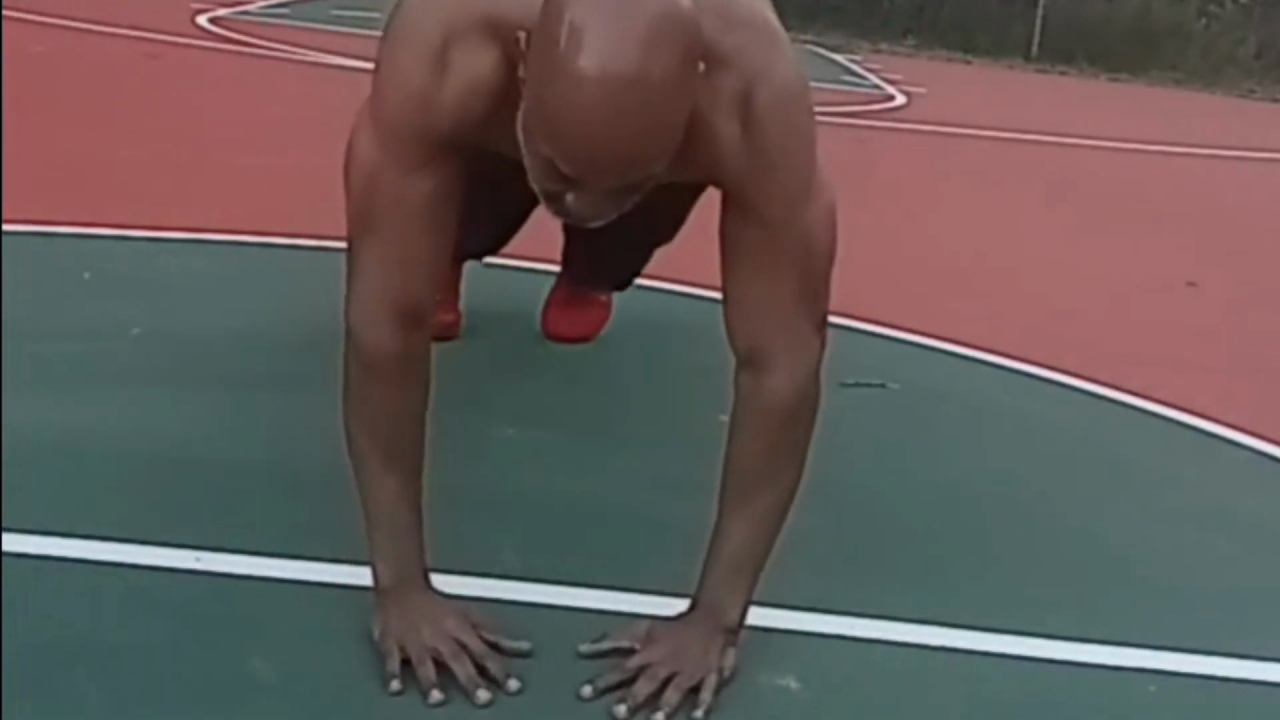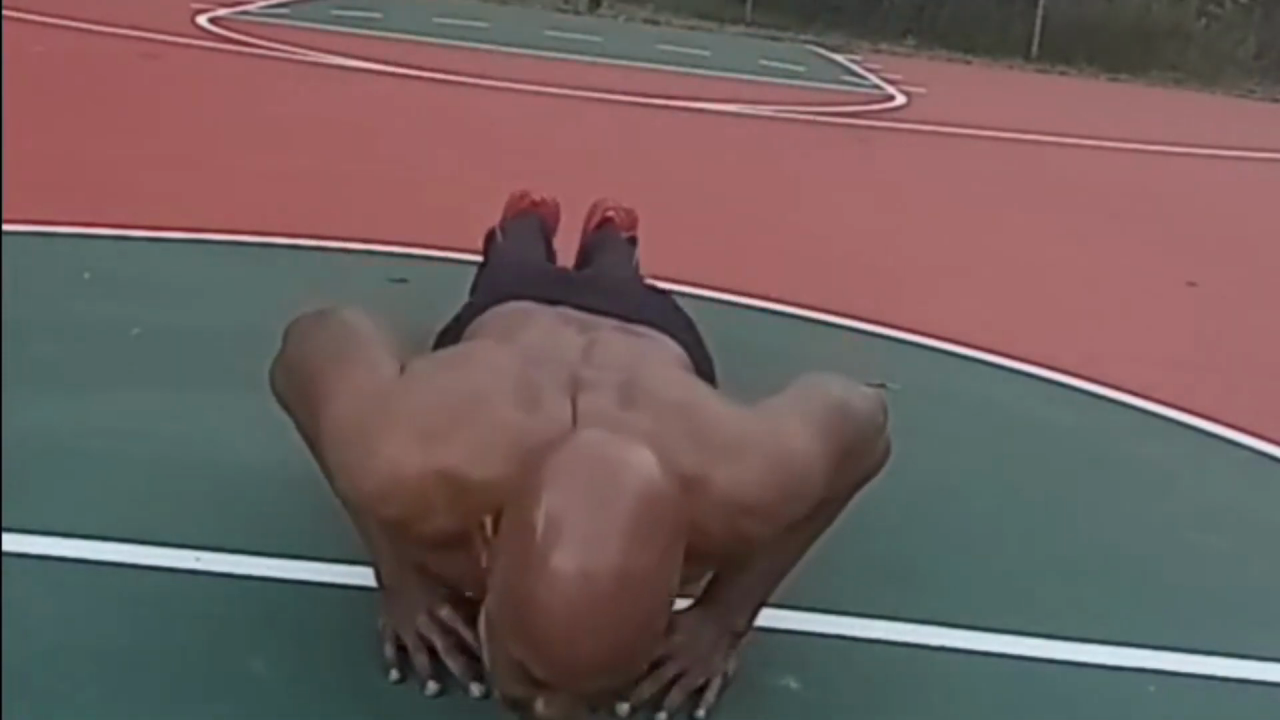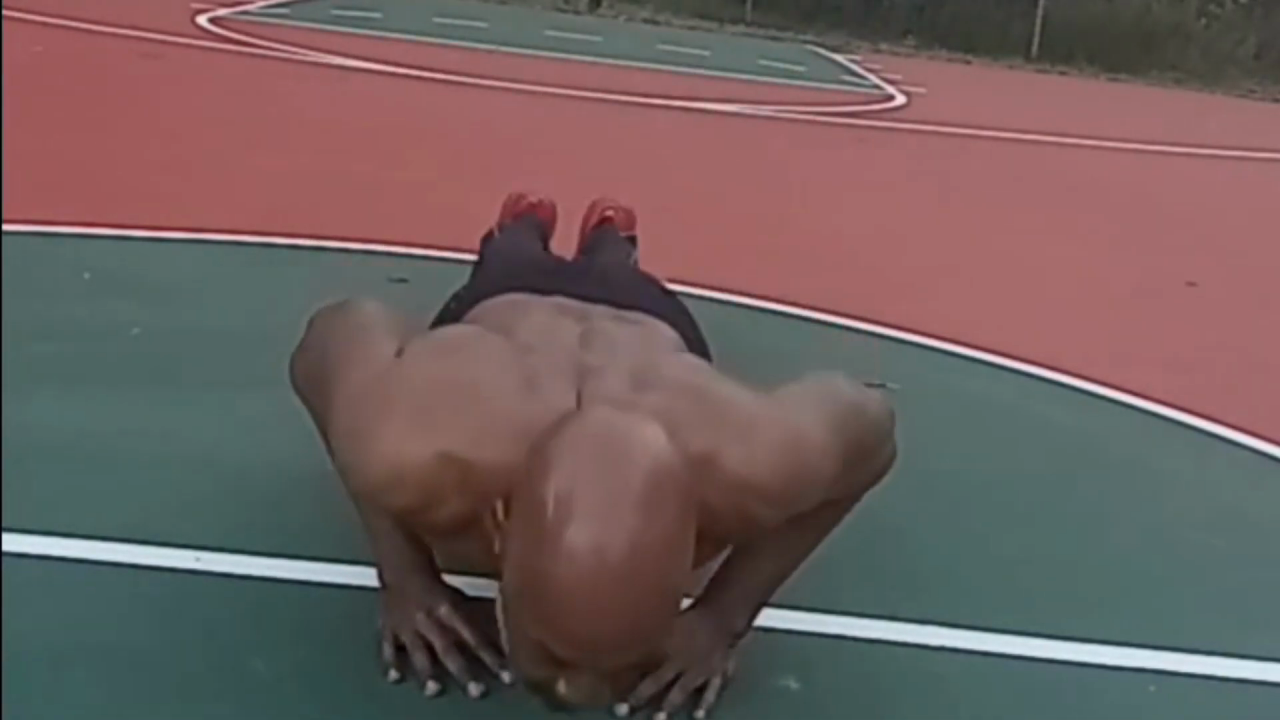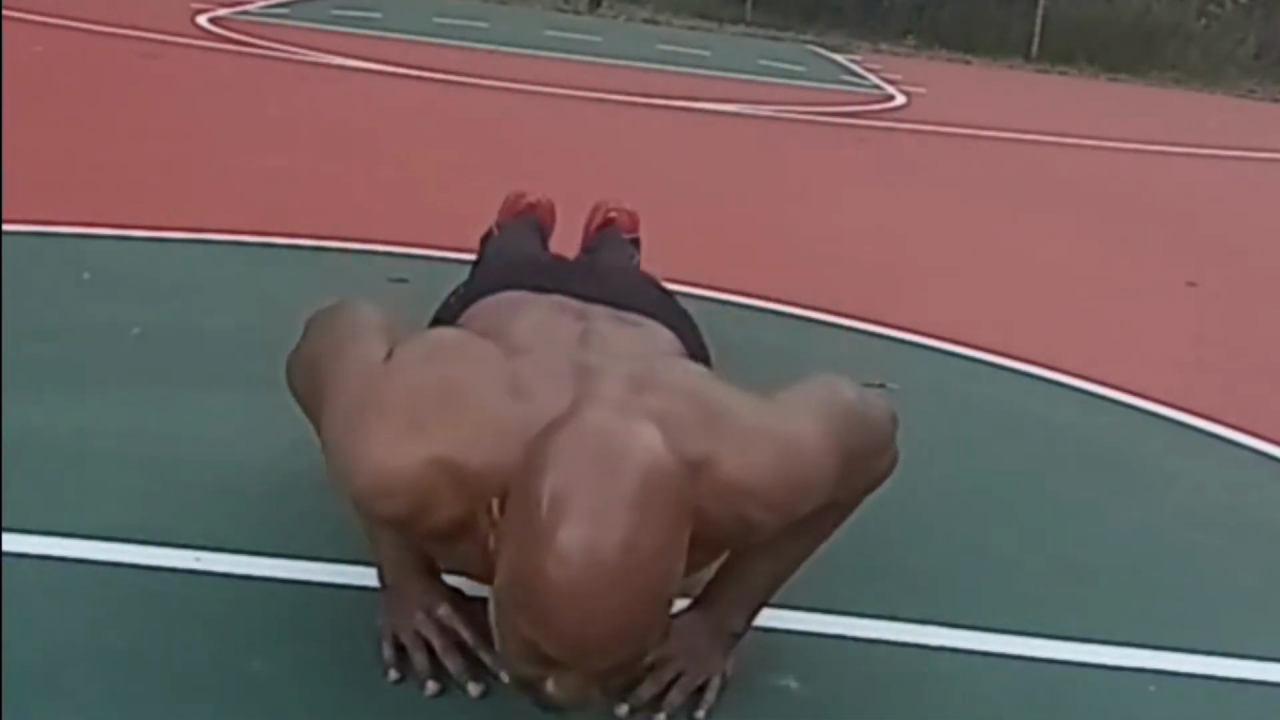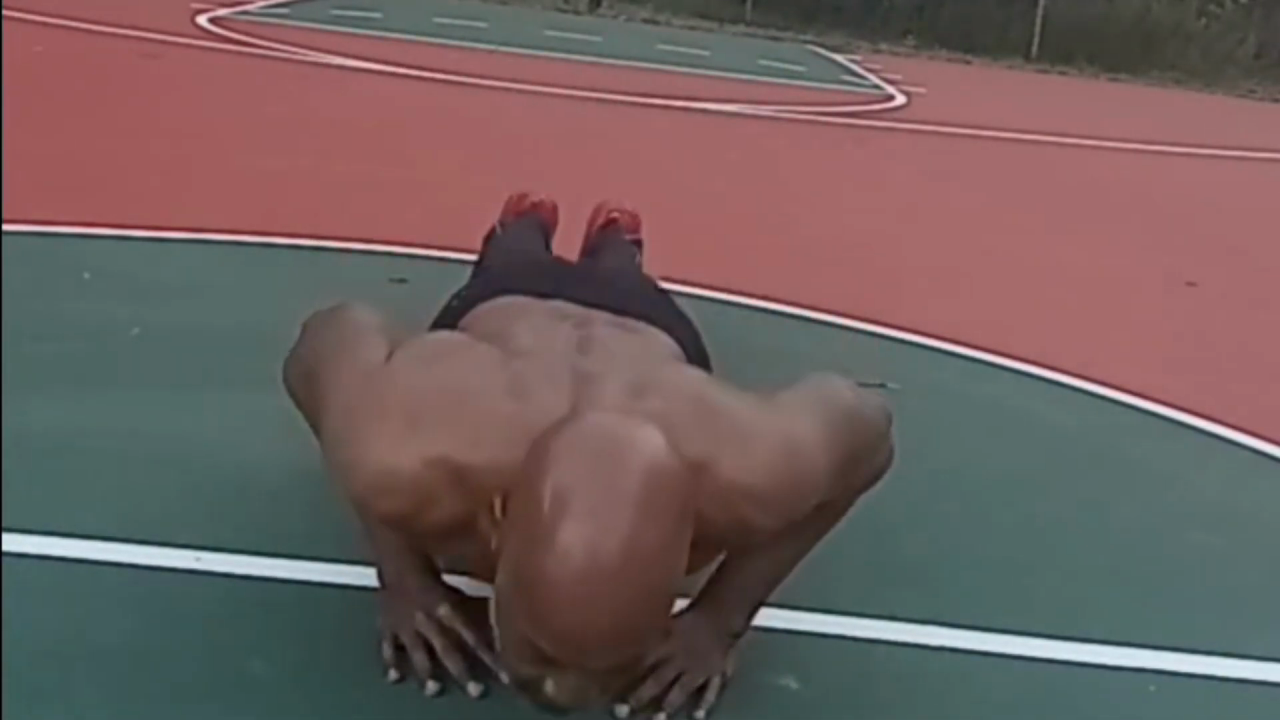
dt=1s
person 1, frame 1
left shoulder: (757, 100)
left elbow: (781, 364)
right elbow: (386, 322)
left wrist: (715, 616)
right wrist: (402, 585)
left ankle: (590, 275)
right ankle: (447, 260)
person 1, frame 2
left shoulder: (741, 489)
right shoulder: (408, 467)
left elbow: (865, 418)
right elbow: (314, 340)
left wrist: (724, 619)
right wrist: (399, 580)
left hip: (652, 336)
right hip: (503, 324)
left ankle: (610, 235)
right ankle: (525, 224)
person 1, frame 3
left shoulder: (749, 472)
right shoulder: (416, 458)
left elbow: (870, 421)
right elbow: (344, 329)
left wrist: (722, 621)
right wrist: (403, 581)
left hip: (651, 333)
right hip: (496, 320)
left ankle: (609, 233)
right ankle: (524, 226)
person 1, frame 4
left shoulder: (747, 476)
right shoulder: (408, 467)
left elbow: (873, 430)
right elbow: (338, 333)
left wrist: (721, 622)
right wrist: (406, 582)
left hip: (650, 334)
right hip: (492, 321)
left ankle: (612, 235)
right ankle: (522, 223)
person 1, frame 5
left shoulder: (744, 477)
right shoulder: (412, 464)
left elbow: (867, 423)
right elbow: (333, 338)
left wrist: (719, 622)
right wrist: (403, 582)
left hip: (652, 342)
right hip: (492, 325)
left ankle: (613, 237)
right ankle: (525, 225)
